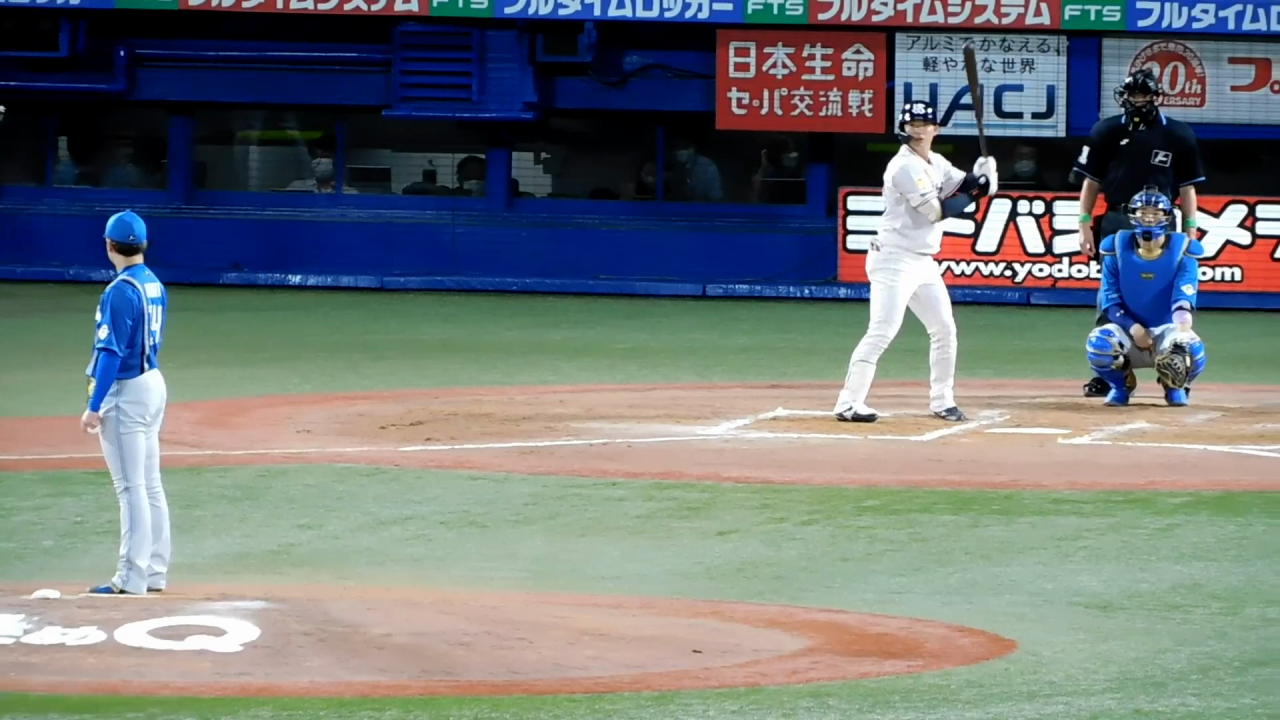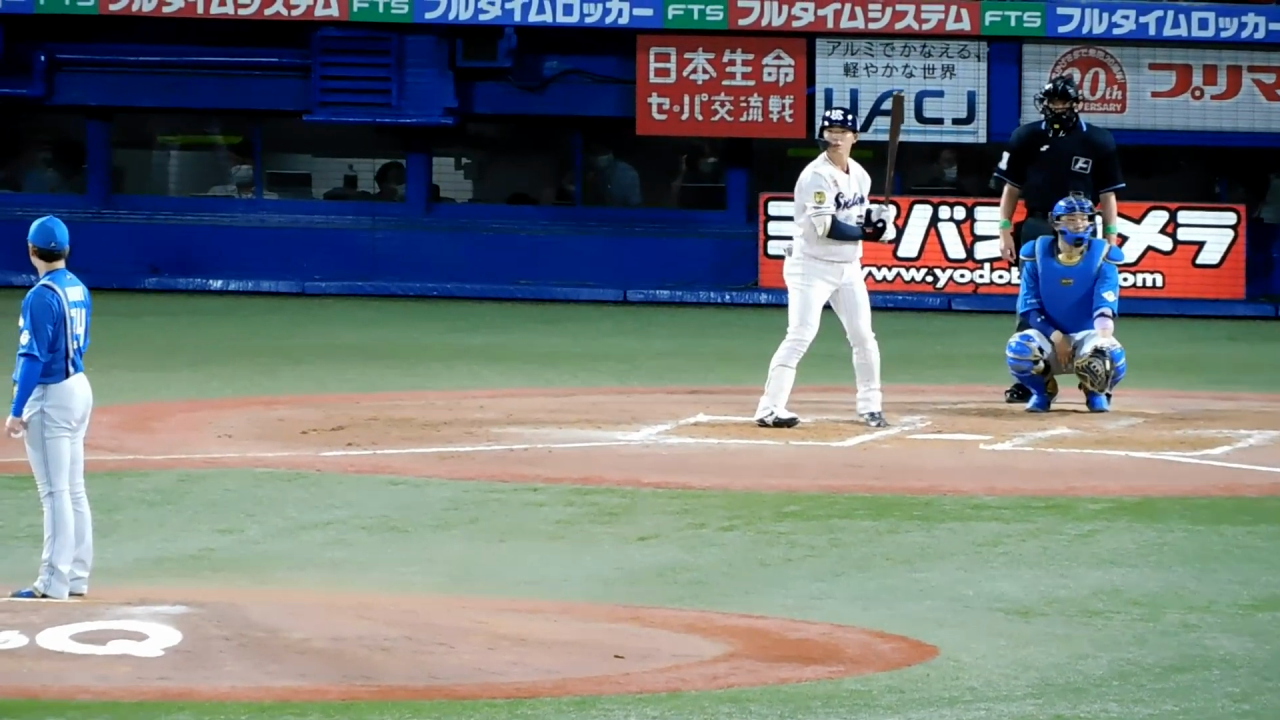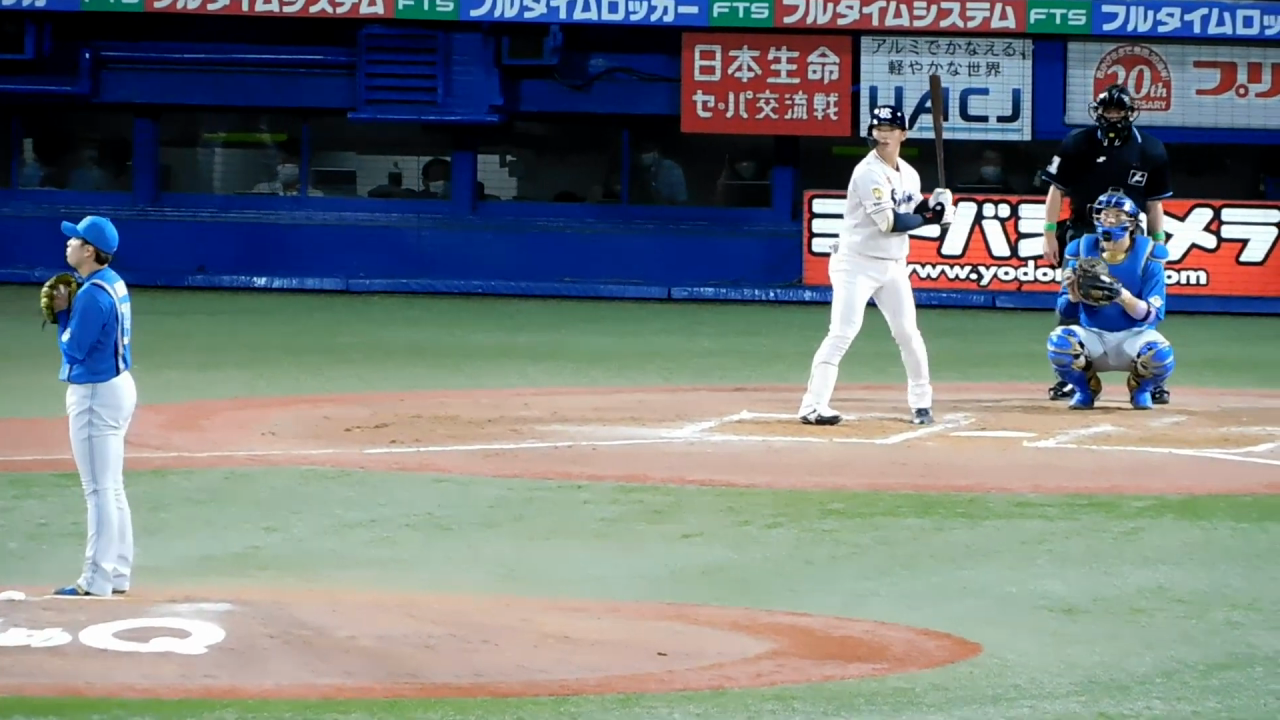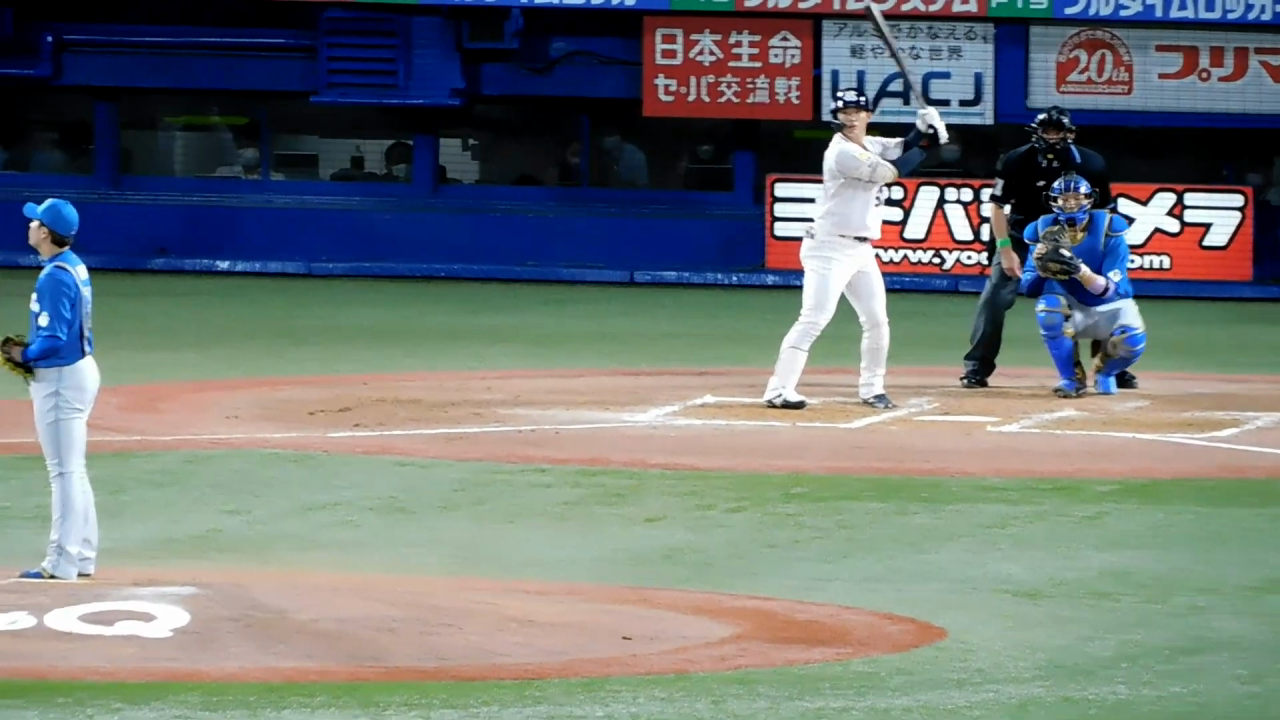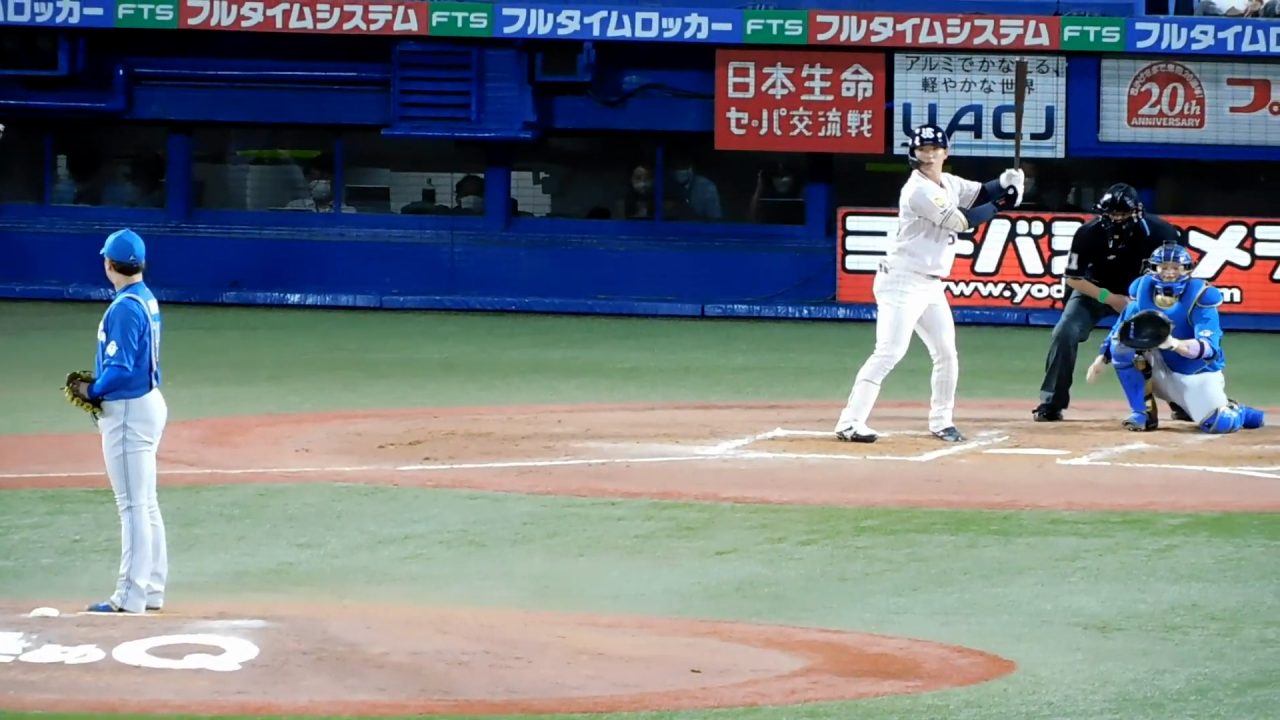
dt=1s
person 1, frame 1
left shoulder: (120, 290)
right shoulder: (154, 284)
left elbow: (111, 353)
left wrist: (94, 406)
left hip: (126, 392)
right hip: (152, 383)
left knee: (130, 487)
right knee: (149, 484)
left ankle: (133, 578)
right ankle: (154, 570)
person 1, frame 2
left shoulder: (41, 296)
right shoulder: (79, 289)
left elbow: (33, 358)
left wrist: (17, 410)
left hip: (51, 396)
right hip: (78, 388)
left knee: (54, 492)
right knee: (73, 489)
left ankle: (54, 582)
right ankle: (75, 575)
person 1, frame 3
left shoulder: (92, 294)
right shoulder: (112, 282)
left elbow: (73, 351)
left wrist: (63, 312)
right wrist: (67, 310)
left hip: (96, 394)
right hip: (116, 387)
left knee: (98, 489)
right knee: (111, 488)
left ankle: (97, 581)
right ankle: (117, 572)
person 1, frame 4
left shoulder: (54, 276)
right shoulder: (74, 266)
left elbow: (53, 339)
left wrist: (24, 355)
right wrist: (30, 349)
left hip: (61, 378)
right hip: (79, 370)
left knee: (63, 471)
right knee: (73, 470)
left ankle: (63, 564)
right ankle: (82, 555)
person 1, frame 5
left shoulder: (124, 307)
right shoulder: (147, 300)
left elbow: (120, 368)
left wrist: (91, 391)
right wrist: (99, 386)
left hip: (129, 410)
right hip: (147, 401)
left knee: (132, 504)
right knee: (145, 502)
left ankle: (131, 596)
right ankle: (151, 588)
person 2, frame 1
left shoulder: (934, 161)
right shoulder: (905, 166)
left elbow: (962, 185)
right elbow: (937, 211)
left wrist: (982, 174)
right wrist: (974, 192)
left hip: (923, 261)
right hip: (895, 260)
left knee: (944, 329)
right knee: (881, 332)
left ankle: (942, 400)
right ankle: (848, 403)
person 2, frame 2
left shoulder: (859, 174)
right shoulder: (815, 175)
right elbow: (827, 227)
left wrist: (877, 216)
right wrist: (869, 232)
left hip: (848, 267)
right hip: (811, 266)
left knee: (863, 335)
right knee: (800, 336)
left ankle: (869, 405)
right ankle: (769, 409)
person 2, frame 3
left shoulder: (908, 173)
right shoulder: (868, 172)
left elbow: (914, 211)
right elbow: (889, 222)
left wrist: (933, 205)
right wrist: (930, 216)
left hip: (893, 265)
right hip: (857, 263)
left knee: (907, 333)
right knee: (842, 333)
left ankle: (920, 400)
right ankle: (812, 406)
person 2, frame 4
left shoulder: (871, 145)
right shoulder: (842, 152)
left elbow: (904, 147)
right elbow: (891, 171)
left wrist: (923, 129)
right wrist: (926, 143)
left hip: (861, 249)
right hip: (830, 247)
left knee: (877, 321)
right knee: (814, 319)
left ankle: (872, 387)
right ankle: (779, 390)
person 2, frame 5
left shoulder: (948, 182)
right shoulder: (919, 190)
left elbow: (981, 193)
right elbow: (962, 222)
left wrist: (1003, 184)
right wrist: (1002, 203)
left hip: (931, 283)
right hip: (903, 281)
left knee: (946, 354)
right knee: (888, 353)
left ankle: (941, 421)
right ankle: (850, 423)
person 3, frame 1
left shoulder: (1178, 135)
right shoulder: (1106, 131)
left elbow: (1187, 189)
right elbow: (1091, 182)
left wrist: (1190, 233)
right wrist: (1085, 225)
right hip: (1116, 224)
person 3, frame 2
left shoulder: (1099, 141)
right shoulder: (1026, 137)
left elbow: (1107, 195)
right elbow: (1011, 188)
left wrist: (1110, 239)
right wrist: (1005, 230)
right hip: (1037, 229)
person 3, frame 3
left shoulder: (1151, 150)
right shoulder: (1077, 142)
left elbow: (1154, 202)
right elbow: (1057, 190)
left wrist: (1158, 243)
right wrist: (1050, 234)
right hip: (1084, 234)
person 3, frame 4
left shoulder: (1091, 164)
right shoulder: (1016, 161)
left elbow: (1100, 211)
right elbow: (998, 207)
right wrist: (1005, 250)
right hip: (1023, 236)
right knee: (995, 297)
right ankle: (976, 368)
person 3, frame 5
left shoulder: (1161, 232)
right shoulder: (1089, 233)
right elbow: (1072, 277)
right wrist: (1109, 299)
right hip: (1096, 291)
right knee: (1065, 334)
right ankle: (1051, 404)
person 4, frame 1
left shoulder: (1182, 250)
right shoulder: (1116, 249)
left elbow: (1184, 301)
right elbow: (1110, 302)
left wrist: (1182, 336)
right wrist: (1135, 330)
left hip: (1167, 330)
right hip: (1128, 330)
left knee: (1193, 351)
right knee: (1098, 343)
left ankle: (1175, 386)
right ankle: (1121, 385)
person 4, frame 2
left shoulder: (1102, 257)
right shoulder: (1037, 254)
left elbow: (1105, 308)
right elbow: (1028, 308)
left wrist: (1103, 343)
right wrist: (1056, 337)
left hip: (1088, 336)
right hip: (1049, 337)
left knee: (1113, 358)
right knee: (1017, 349)
left ankle: (1096, 391)
right ankle: (1042, 390)
person 4, frame 3
left shoulder: (1147, 257)
right shoulder: (1082, 252)
left elbow: (1154, 314)
right elbow: (1064, 311)
left wrist: (1122, 295)
right wrist: (1073, 295)
left hip: (1134, 336)
right hip: (1093, 336)
left knee: (1161, 356)
right knee: (1058, 341)
left ankle: (1140, 389)
right ankle: (1086, 389)
person 4, frame 4
left shoulder: (1109, 231)
right shoulder: (1045, 231)
left elbow: (1112, 292)
right elbow: (1028, 289)
left wrist: (1080, 270)
right wrist: (1041, 268)
left hip: (1110, 307)
right hip: (1073, 309)
left knee: (1132, 339)
right knee: (1048, 306)
left ankle: (1107, 372)
right ankle: (1071, 378)
person 4, frame 5
left shoulder: (1200, 297)
right shoulder: (1143, 292)
left elbow: (1209, 348)
right elbow: (1121, 332)
left wrist: (1173, 343)
right wrist: (1101, 359)
left hip: (1197, 375)
right hip: (1160, 373)
left knee: (1221, 423)
left ankle: (1236, 412)
right ankle: (1143, 413)
